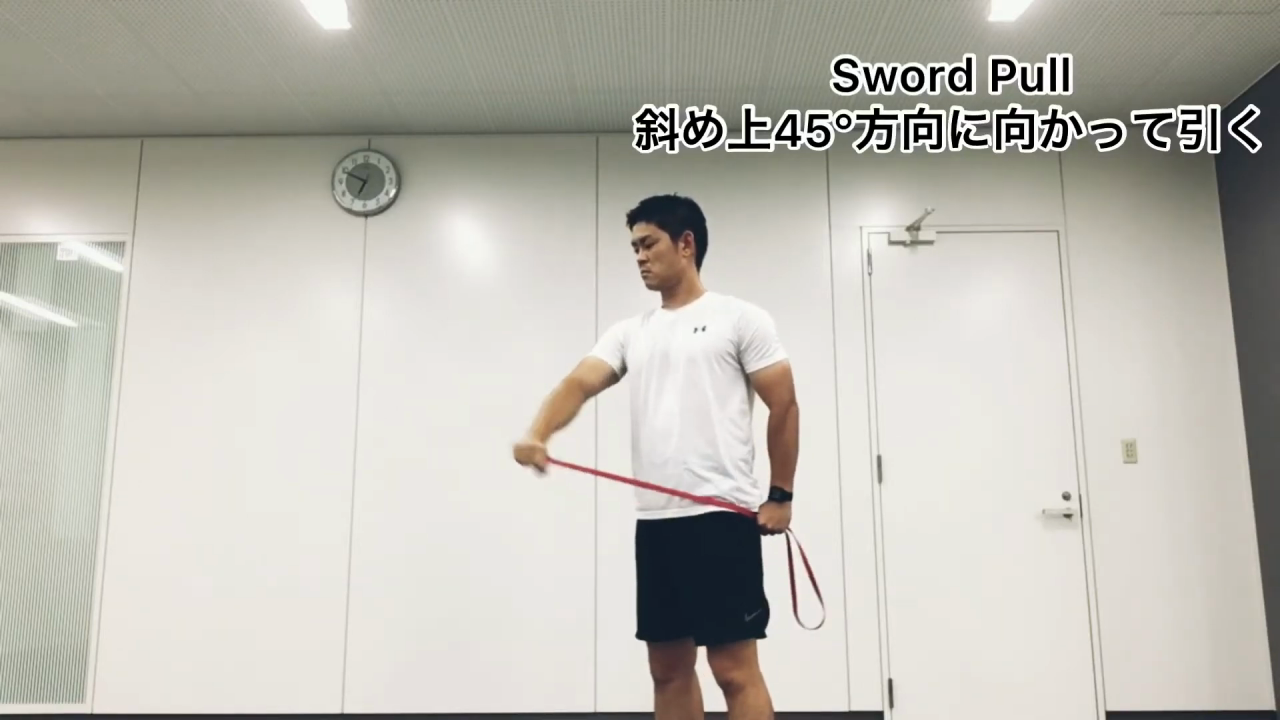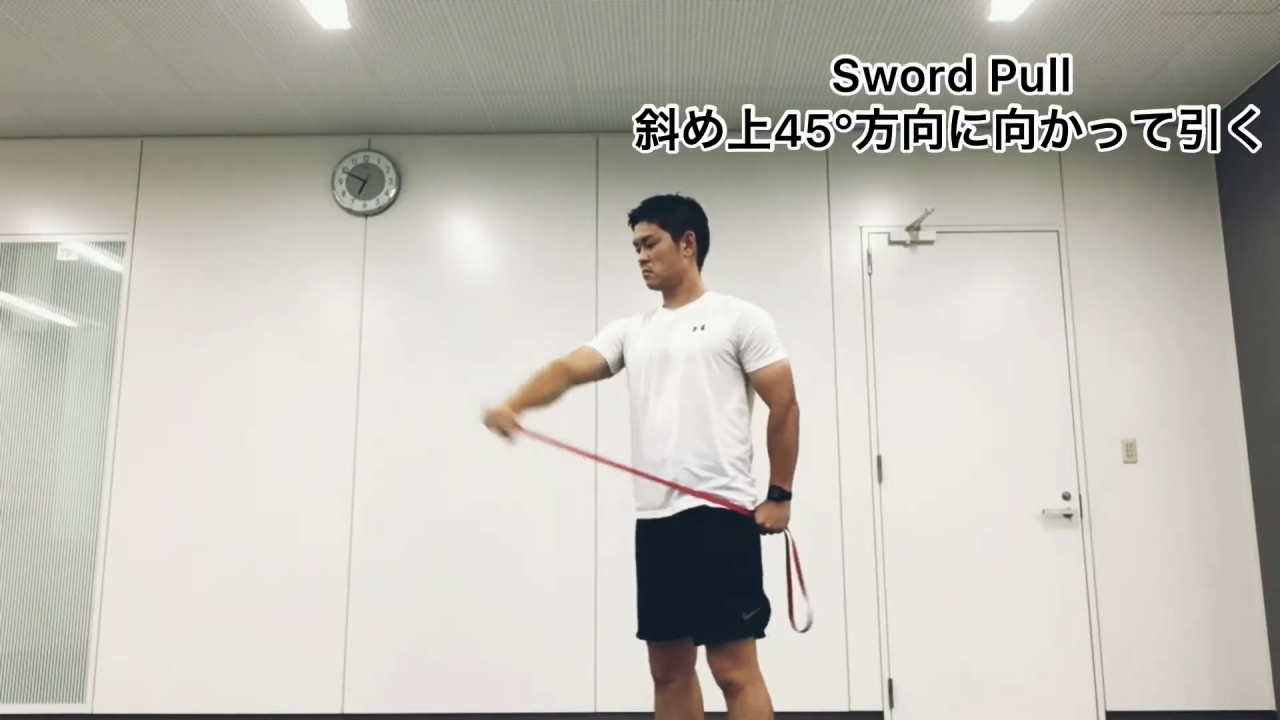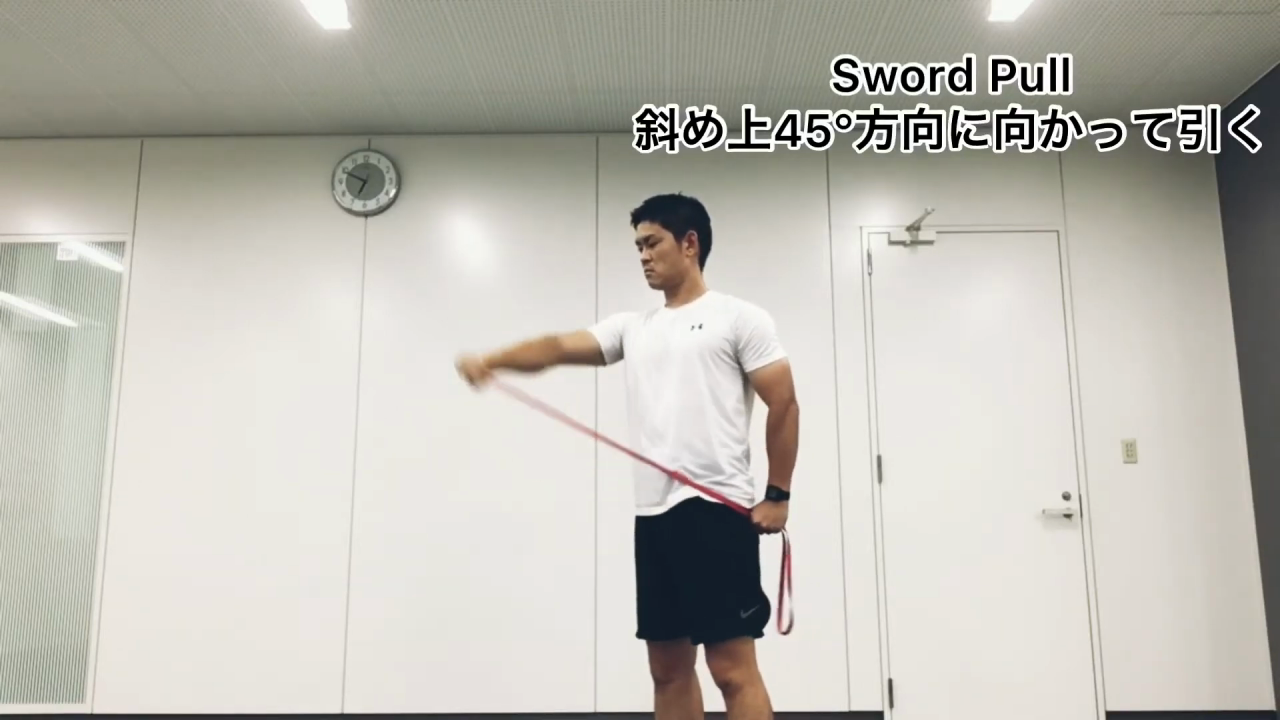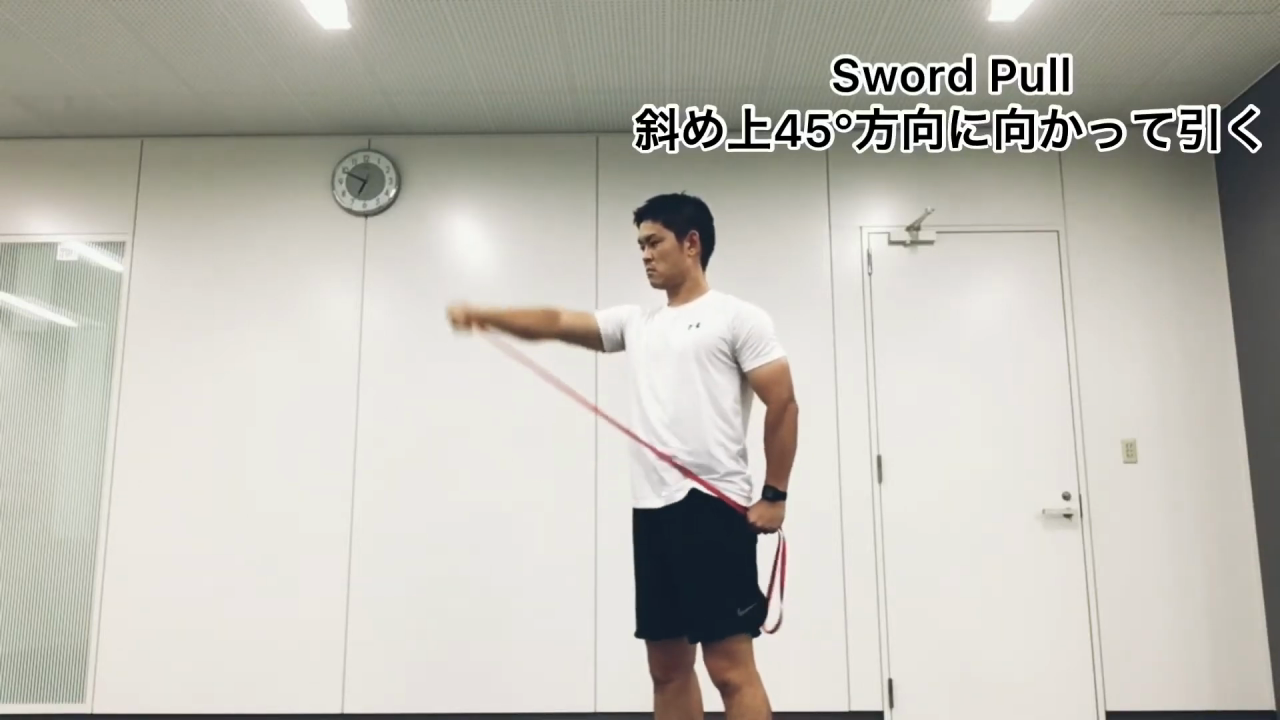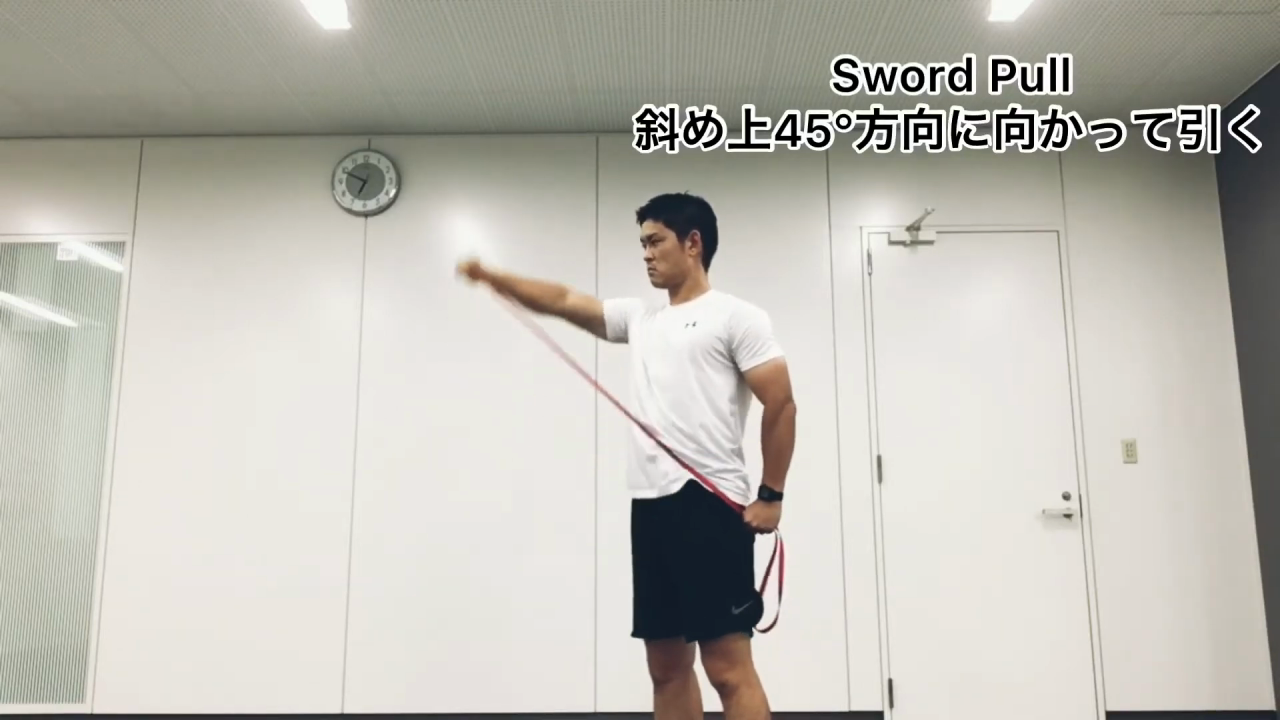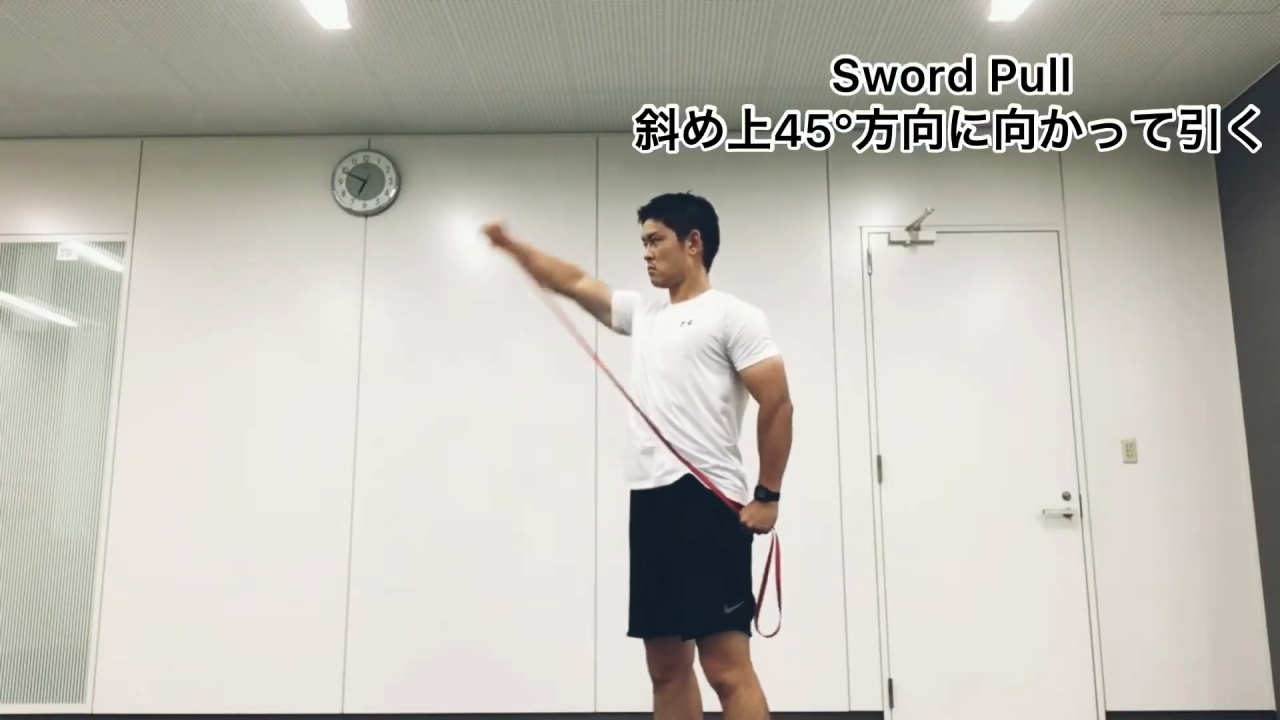
dt=0.1s
person 1, frame 1
left shoulder: (739, 319)
right shoulder: (631, 332)
left elbow: (785, 406)
right elbow: (578, 385)
left wrist: (780, 496)
right wrist: (537, 433)
left hip: (721, 515)
right hip: (655, 519)
left knee: (735, 669)
right knee: (669, 667)
person 1, frame 2
left shoulder: (740, 319)
right shoulder: (632, 330)
left elbow: (785, 406)
right elbow: (568, 369)
left wrist: (779, 495)
right wrist: (514, 404)
left hip: (719, 514)
right hip: (655, 518)
left knee: (734, 668)
right knee: (669, 668)
person 1, frame 3
left shoulder: (739, 318)
right shoulder: (634, 327)
left elbow: (785, 406)
right elbow: (558, 347)
left wrist: (777, 495)
right wrist: (493, 359)
left hip: (716, 512)
right hip: (654, 514)
left knee: (733, 667)
right knee: (669, 666)
person 1, frame 4
left shoulder: (738, 318)
right shoulder: (635, 322)
left elbow: (783, 406)
right elbow: (556, 322)
left wrist: (774, 495)
right wrist: (486, 315)
left hip: (714, 510)
right hip: (652, 510)
left knee: (731, 667)
right knee: (668, 666)
person 1, frame 5
left shoulder: (735, 317)
right shoulder: (640, 318)
left elbow: (781, 405)
right elbow: (560, 300)
left wrist: (770, 495)
right wrist: (491, 274)
left hip: (709, 507)
right hip: (652, 505)
left knee: (728, 665)
right knee: (667, 663)
person 1, frame 6
left shoulder: (732, 316)
right shoulder: (641, 314)
left elbow: (778, 405)
right elbow: (573, 282)
left wrist: (767, 495)
right wrist: (511, 245)
left hip: (707, 505)
right hip: (649, 502)
left knee: (727, 665)
right knee: (667, 664)
